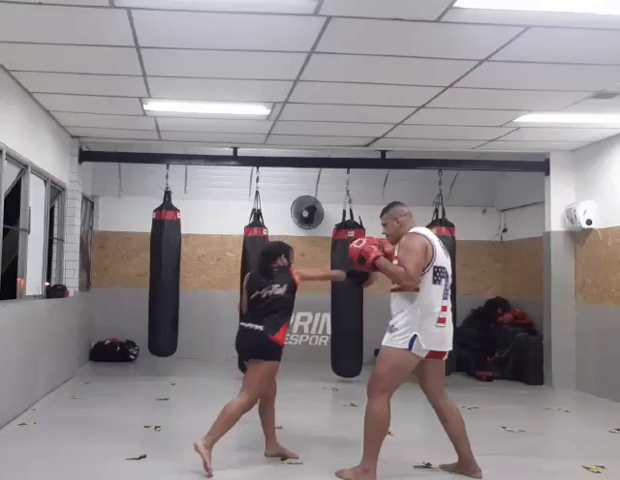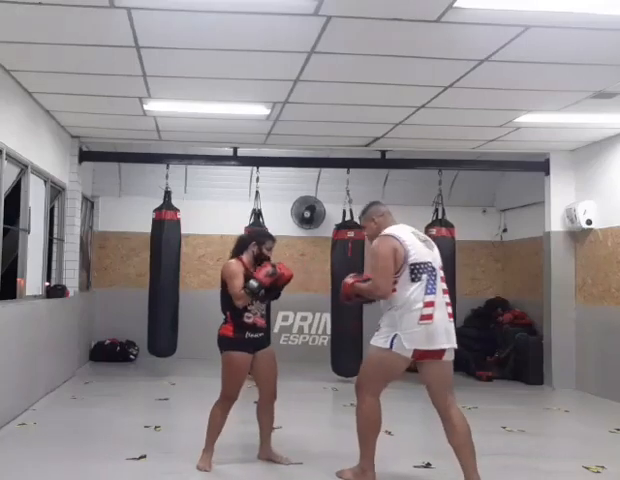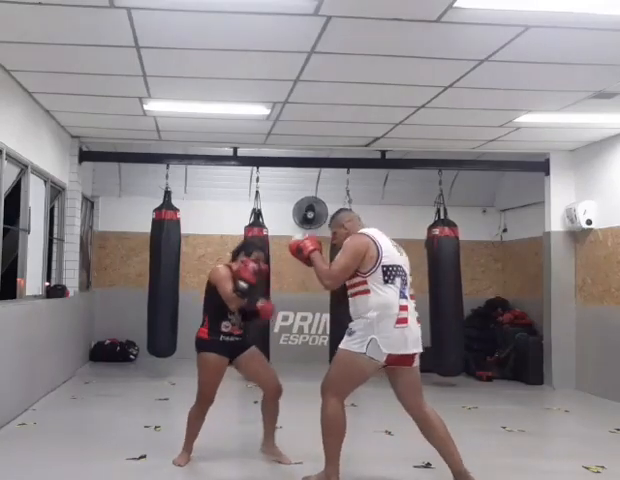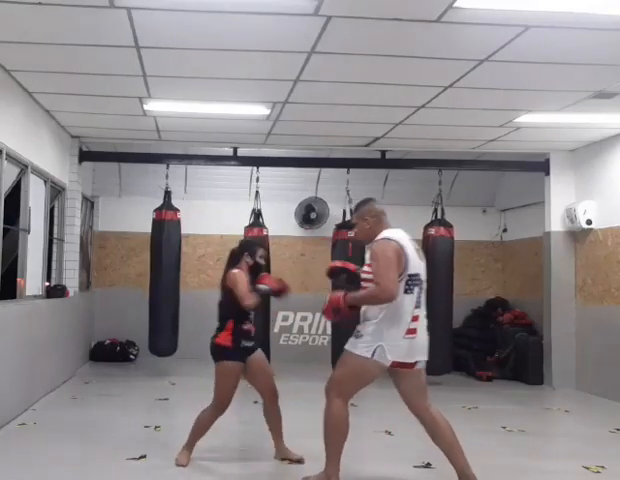
dt=1s
person 1, frame 1
left shoulder: (413, 239)
right shoulder: (432, 241)
left elbow: (409, 279)
left wrist: (376, 260)
right wrist: (383, 262)
left hip: (414, 328)
right hip: (435, 330)
left knee: (378, 391)
right knee: (438, 397)
person 1, frame 2
left shoulder: (385, 241)
right shoulder: (424, 240)
left elbow: (381, 289)
left wrist: (356, 286)
right wrist: (368, 284)
left hip: (405, 328)
right hip: (440, 328)
left knee: (366, 391)
right knee: (446, 404)
person 1, frame 3
left shoulder: (358, 240)
right shoulder: (390, 244)
left elbow: (330, 280)
left wrist: (311, 252)
left hip: (375, 331)
right hip: (405, 333)
left knee: (331, 393)
right knee: (417, 406)
person 1, frame 4
left shoulder: (384, 245)
right shoulder: (405, 242)
left elbow: (386, 292)
left wrist: (345, 300)
left hip: (382, 336)
right hip: (410, 339)
left knee: (336, 394)
right knee: (423, 408)
person 2, frame 1
left shoulder: (251, 277)
right shoulder: (292, 275)
left elbow: (245, 309)
right elbow: (330, 275)
left hip: (247, 337)
right hip: (267, 342)
left knee: (268, 392)
right knee: (248, 397)
left ankle: (272, 445)
right ankle: (207, 442)
person 2, frame 2
left shoulder: (257, 270)
right shoulder: (233, 266)
right elbow: (239, 300)
left wrist: (275, 286)
right wrist: (259, 280)
left hip: (260, 337)
right hip: (235, 338)
left knee: (269, 395)
right knee: (228, 397)
left ankle: (265, 449)
right ankle: (207, 452)
person 2, frame 3
left shoulder: (246, 278)
right shoulder: (221, 271)
right elbow: (233, 303)
left wrist: (259, 310)
right wrist: (249, 281)
left hip: (239, 341)
right hip: (212, 341)
left knee: (274, 389)
right knee: (204, 400)
left ankle: (269, 444)
right ankle: (186, 450)
person 2, frame 4
left shoulder: (246, 278)
right shoulder: (236, 274)
right elbow: (249, 303)
left wrist: (262, 289)
right wrist: (268, 289)
left hip: (246, 344)
right hip: (228, 346)
left knee: (271, 394)
right knee: (220, 405)
left ankle: (280, 448)
right ankle: (187, 448)
